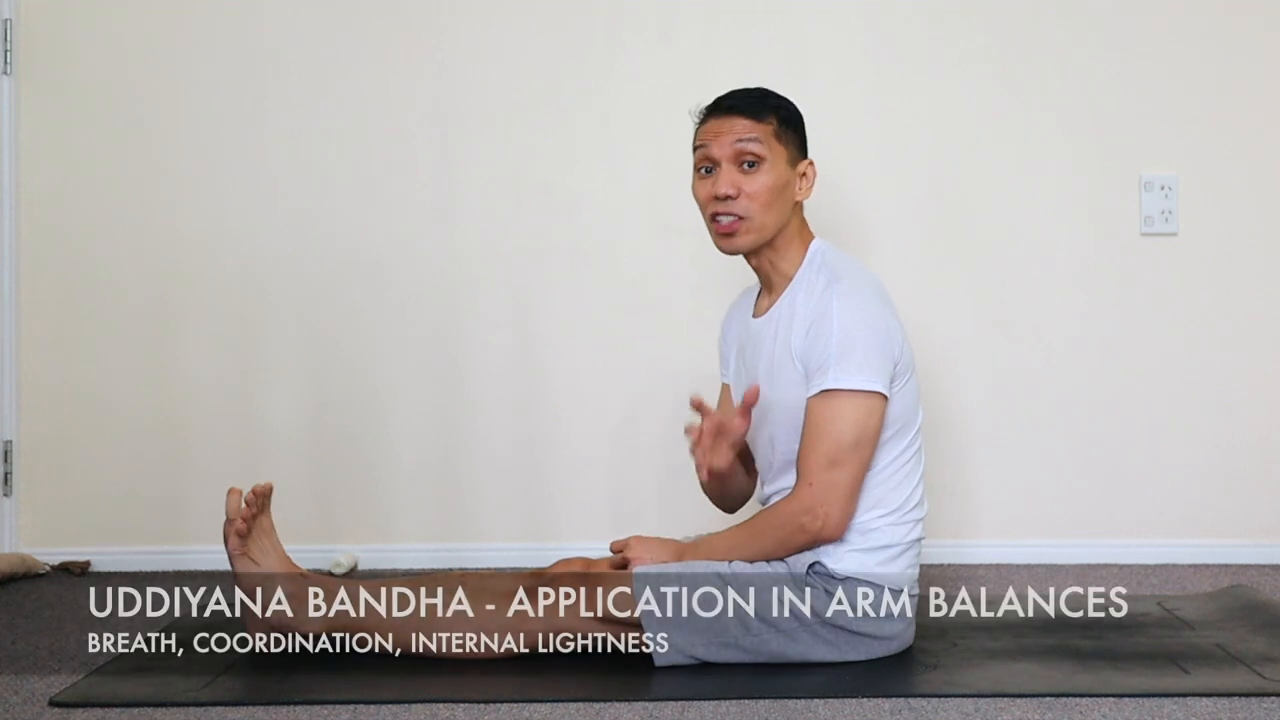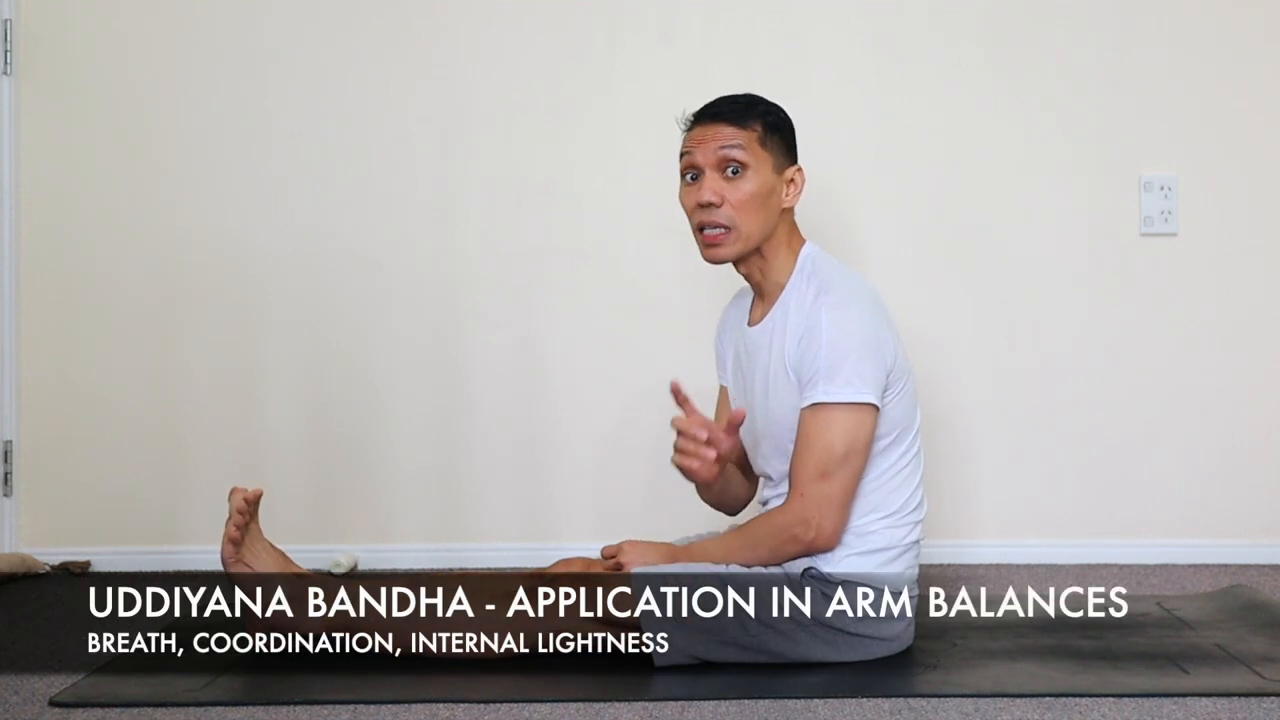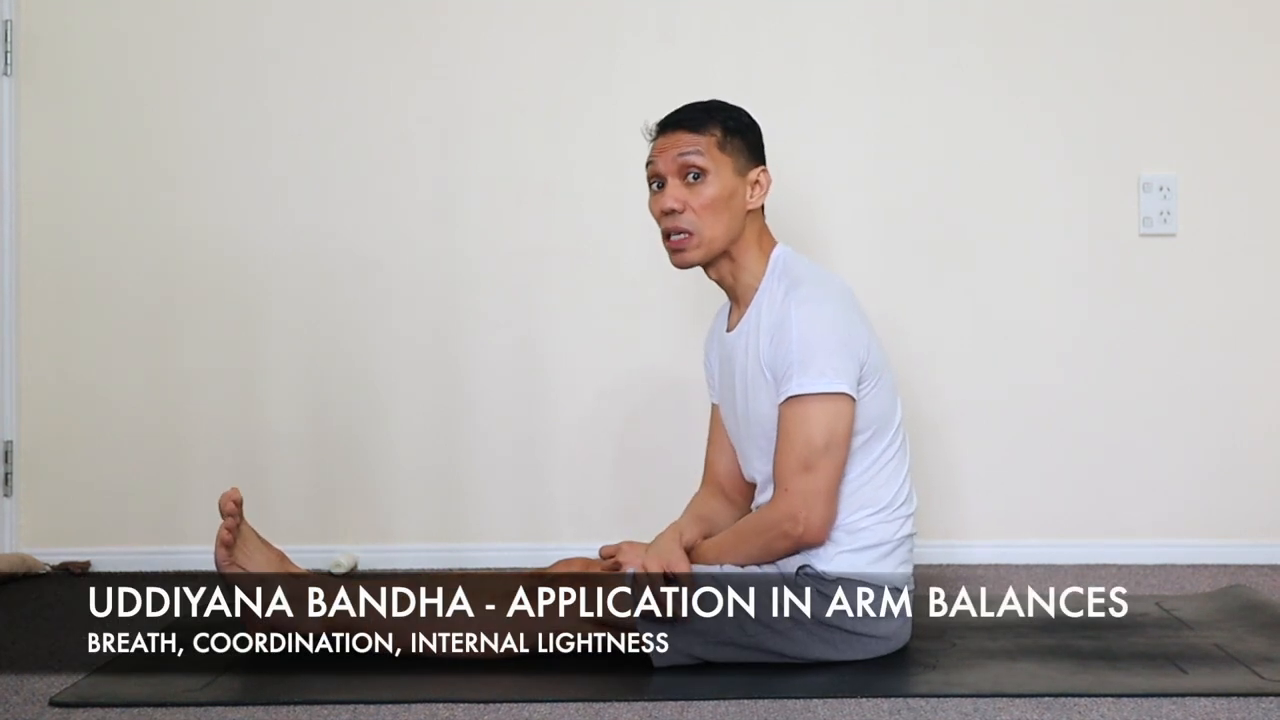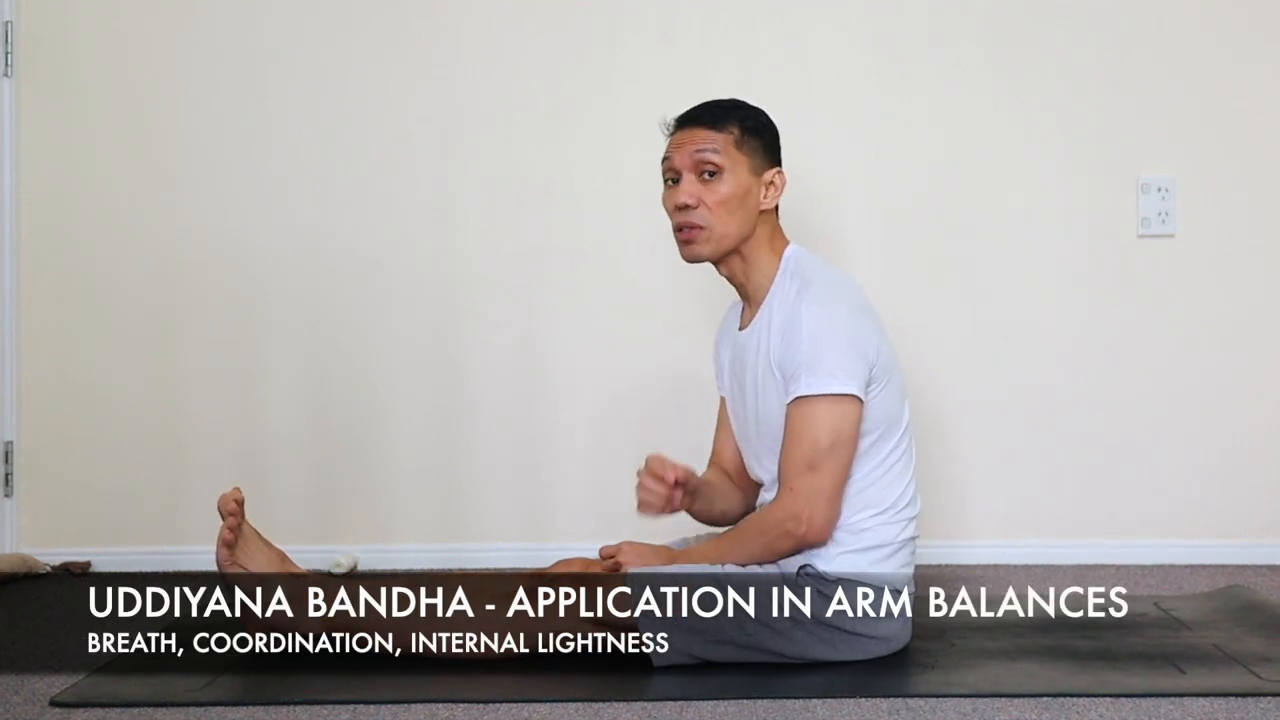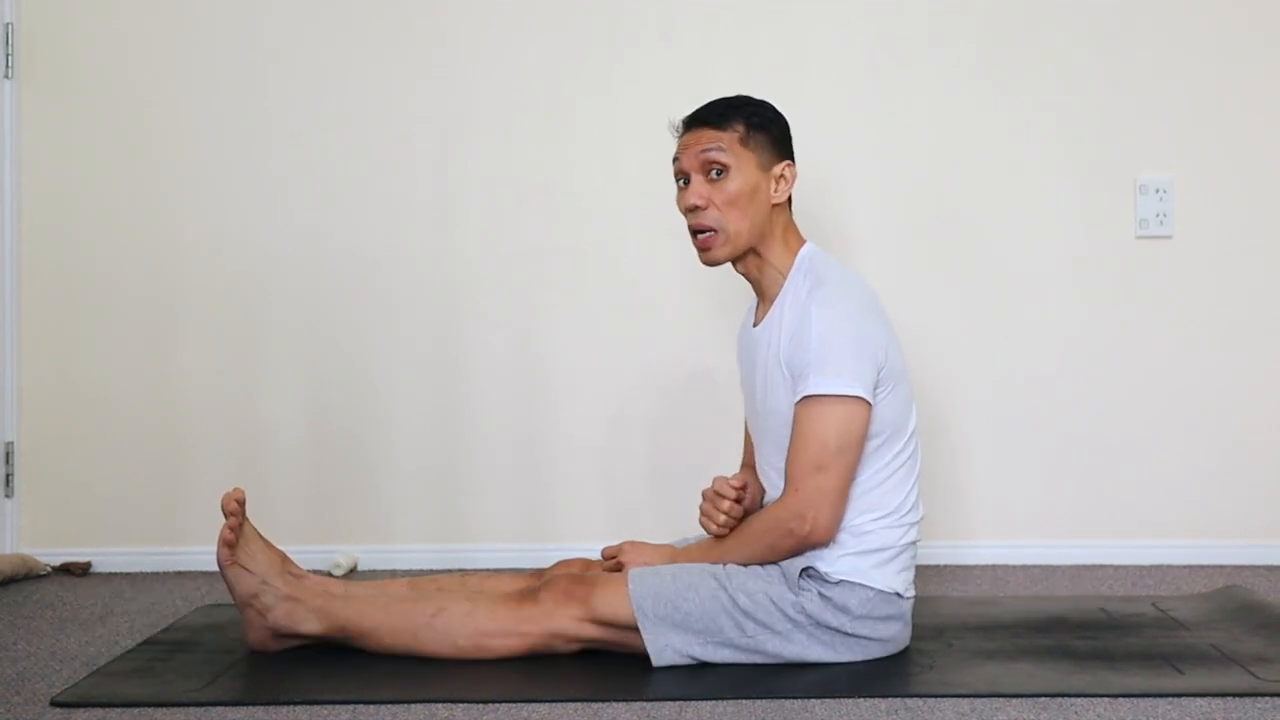
dt=1s
person 1, frame 1
left shoulder: (843, 302)
right shoulder: (746, 313)
left elbow: (820, 512)
right elbow: (735, 495)
left wrist: (682, 556)
right wrist: (716, 460)
left hip: (850, 595)
right hip: (809, 570)
left knee: (575, 601)
right knee: (570, 578)
left ankle: (310, 604)
right ankle: (313, 596)
person 1, frame 2
left shoulder: (835, 311)
right shoulder: (742, 313)
left elbow: (813, 523)
right elbow: (741, 481)
left wrist: (676, 556)
right wrist: (708, 469)
left hip: (847, 598)
right hip: (798, 570)
right knee: (578, 576)
person 1, frame 3
left shoulder: (807, 306)
right shoulder: (731, 324)
left elbow: (802, 518)
right elbow: (727, 492)
left wrist: (676, 561)
right wrist: (669, 546)
left hip: (842, 596)
right hip: (800, 574)
right knee: (577, 578)
person 1, frame 4
left shoulder: (819, 306)
right shoulder: (740, 322)
left elbow: (805, 518)
right elbow: (736, 484)
left wrist: (673, 562)
right wrist: (686, 491)
left hip: (844, 596)
right hip: (799, 571)
right knee: (574, 576)
person 1, frame 5
left shoulder: (830, 306)
right shoulder: (766, 311)
left elbow: (810, 518)
left wrist: (676, 560)
right wrist: (733, 502)
left hip: (843, 596)
right hip: (805, 570)
left knee: (571, 605)
right knee: (573, 575)
left ankle: (303, 611)
right ankle: (310, 595)
